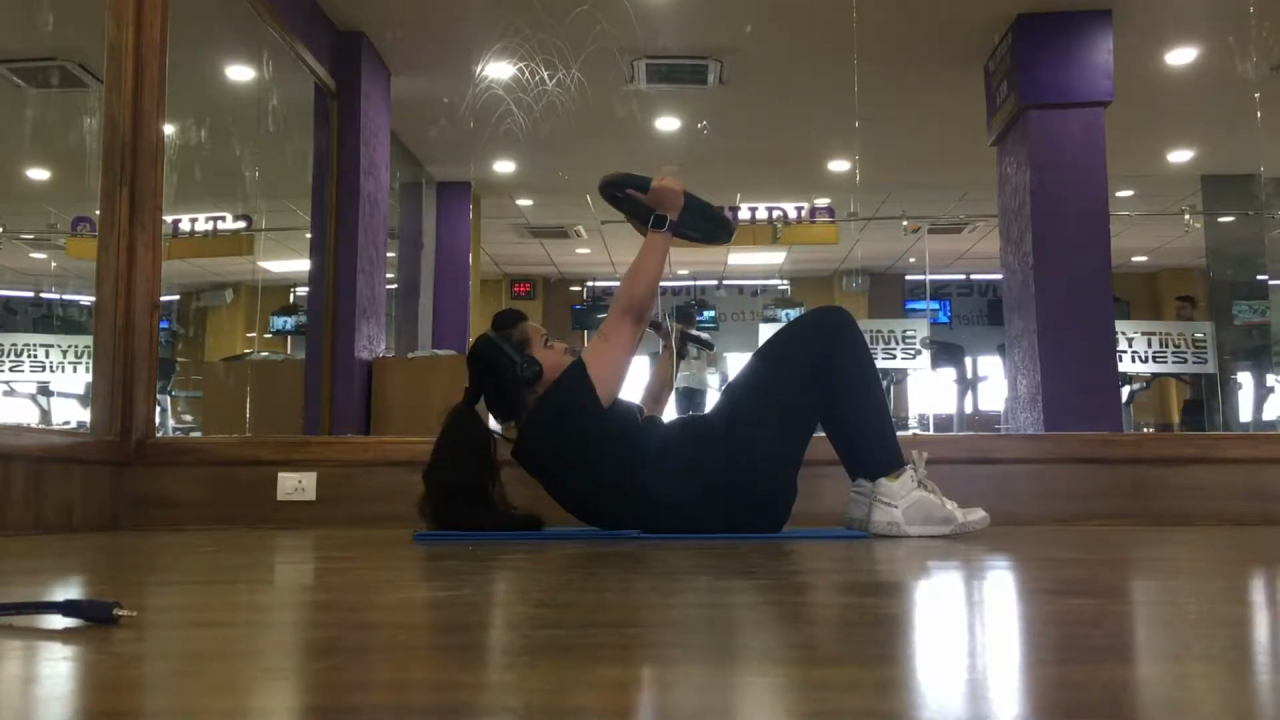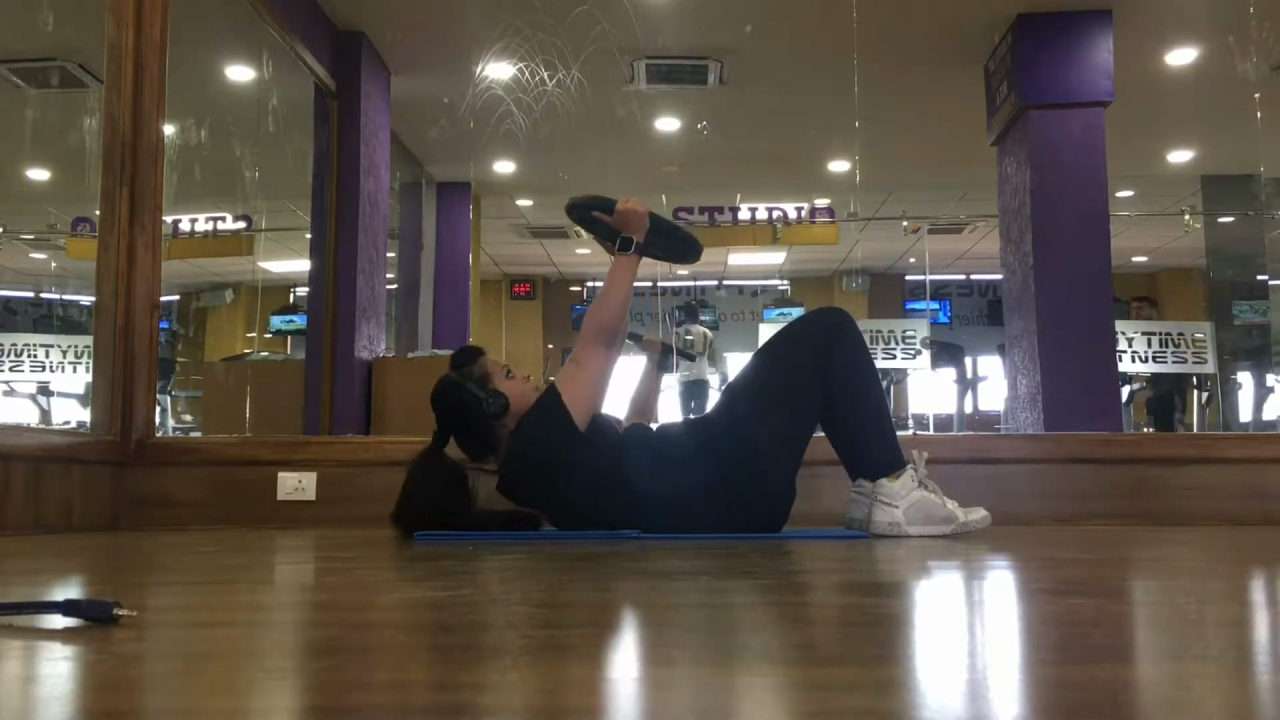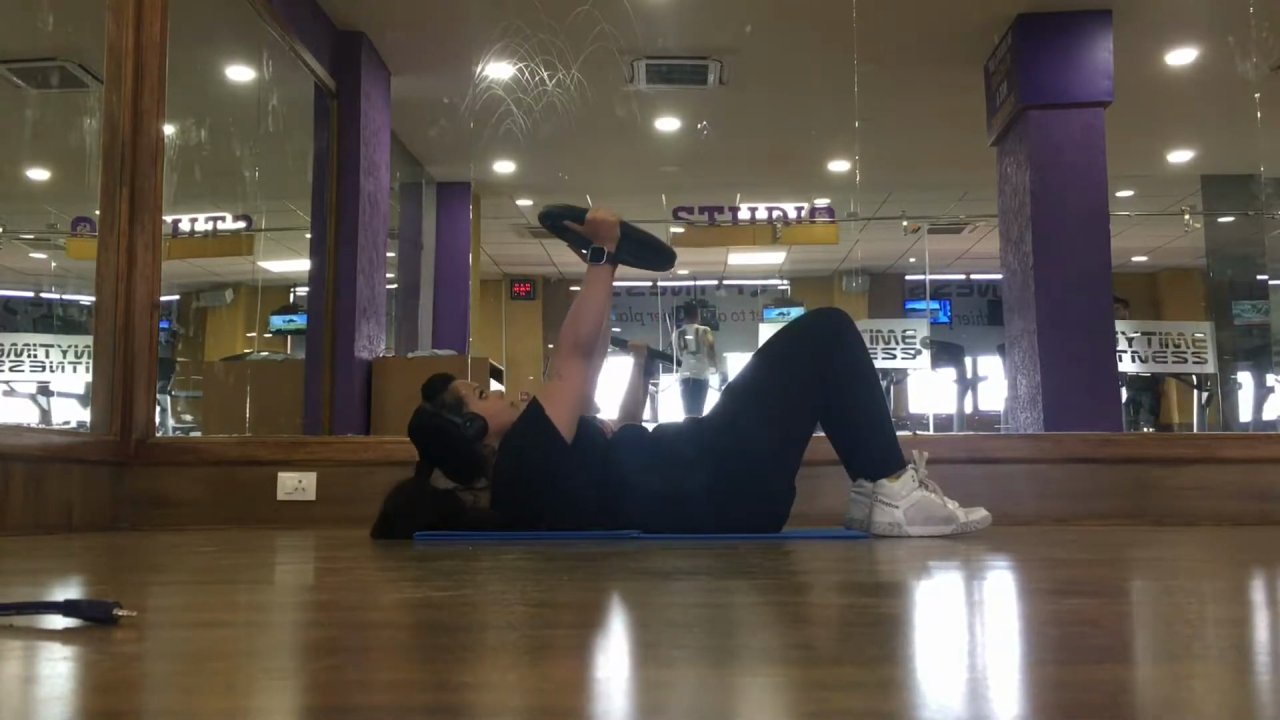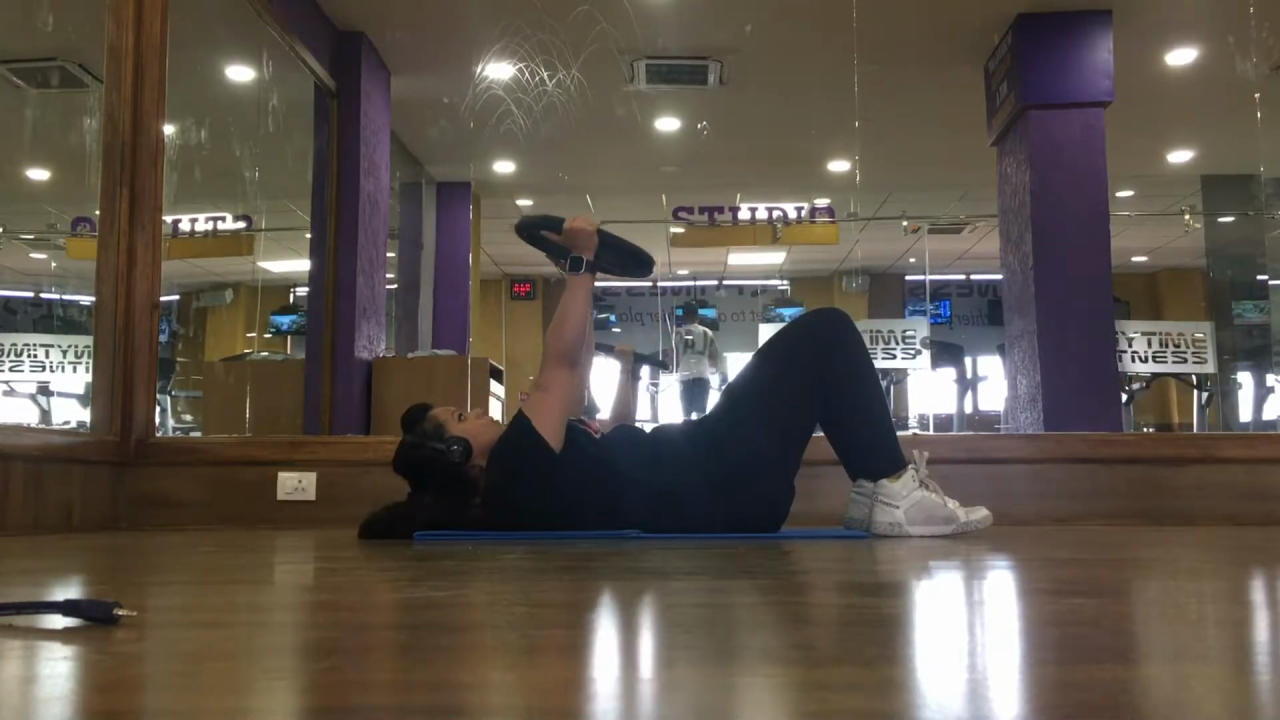
dt=0.4s
person 1, frame 1
left shoulder: (545, 434)
right shoulder: (559, 412)
right elbow: (627, 317)
left wrist: (669, 357)
right wrist: (663, 220)
left hip: (714, 494)
right hip: (730, 489)
left knee: (820, 346)
right knee: (828, 329)
left ankle: (877, 490)
right ankle: (891, 492)
person 1, frame 2
left shoulder: (528, 463)
right shoulder: (539, 440)
right elbow: (598, 342)
left wrist: (654, 365)
right wrist: (630, 244)
left hip: (713, 487)
right hip: (727, 489)
left knee: (819, 344)
right knee: (828, 331)
left ankle: (877, 490)
right ankle: (891, 493)
person 1, frame 3
left shoulder: (520, 476)
right shoulder: (525, 458)
right elbow: (576, 354)
left wrist: (641, 370)
right wrist: (603, 253)
left hip: (708, 481)
right hip: (726, 489)
left knee: (817, 344)
right knee: (827, 331)
left ankle: (877, 490)
right ankle: (891, 494)
person 1, frame 4
left shoulder: (511, 485)
right shoulder: (516, 468)
right elbow: (562, 366)
left wrist: (629, 374)
right wrist: (581, 262)
left hip: (709, 485)
right hip: (723, 486)
left knee: (817, 341)
right knee: (826, 332)
left ankle: (878, 490)
right ankle: (892, 494)
